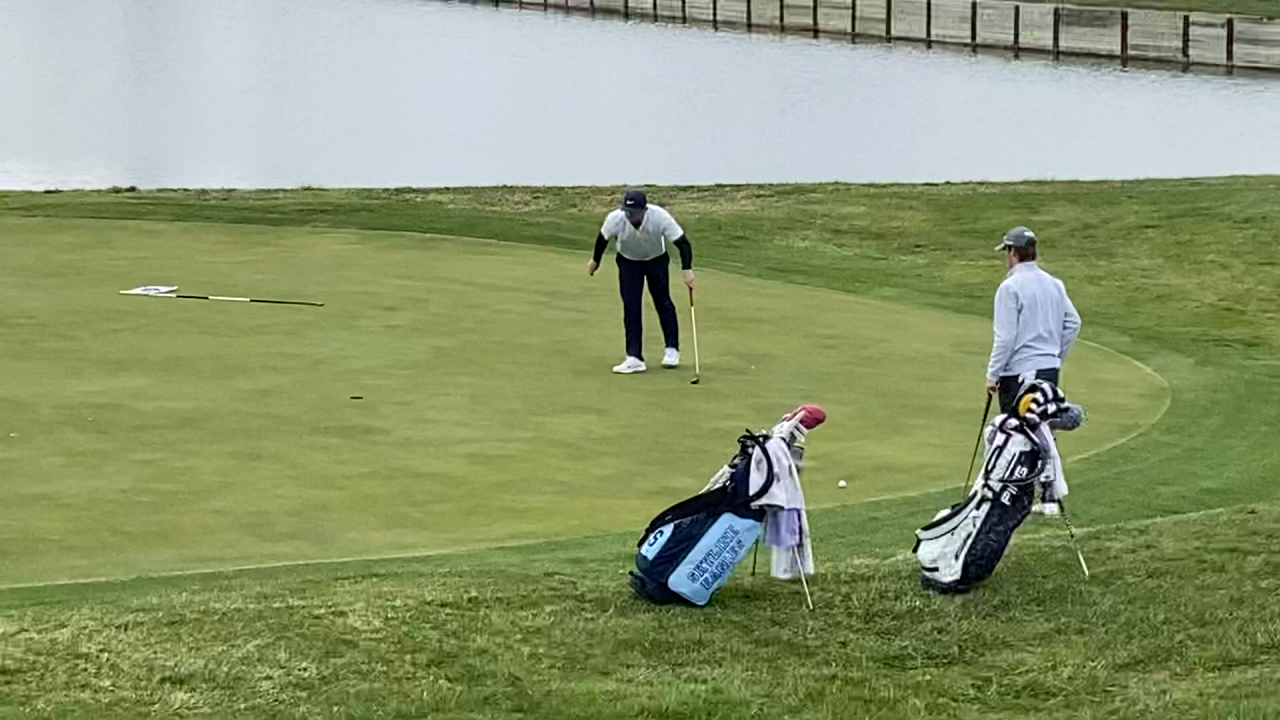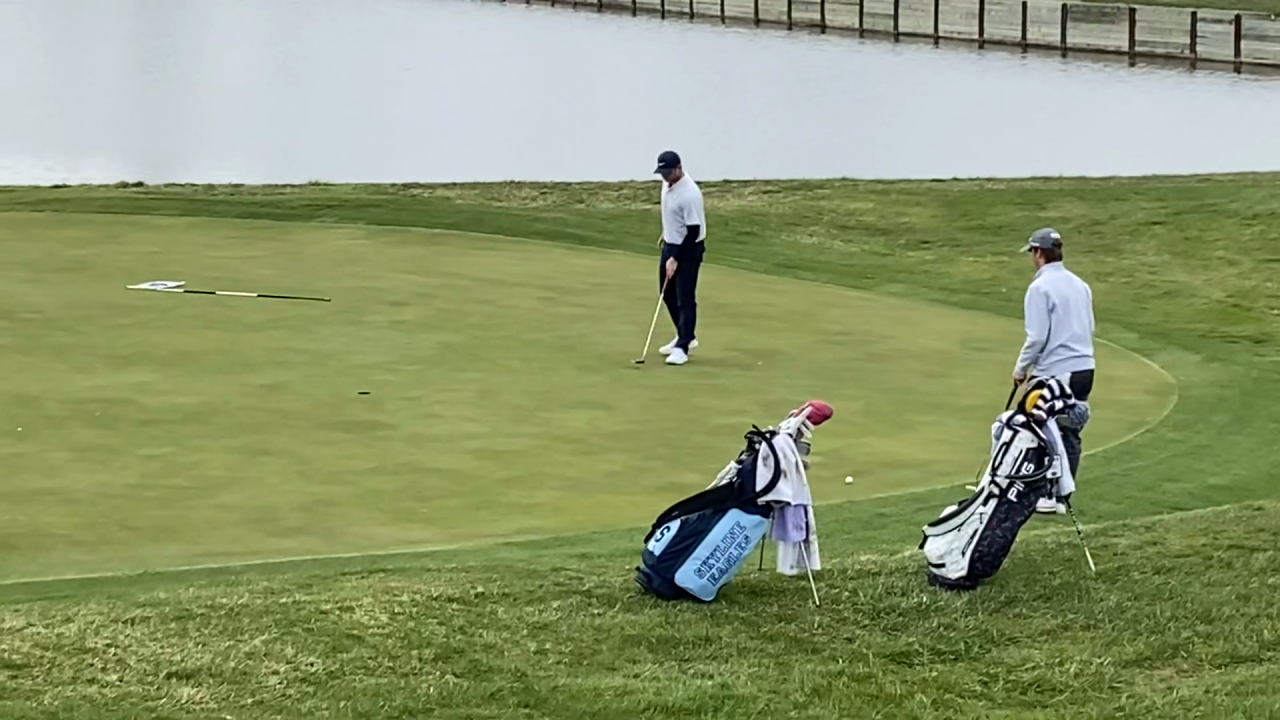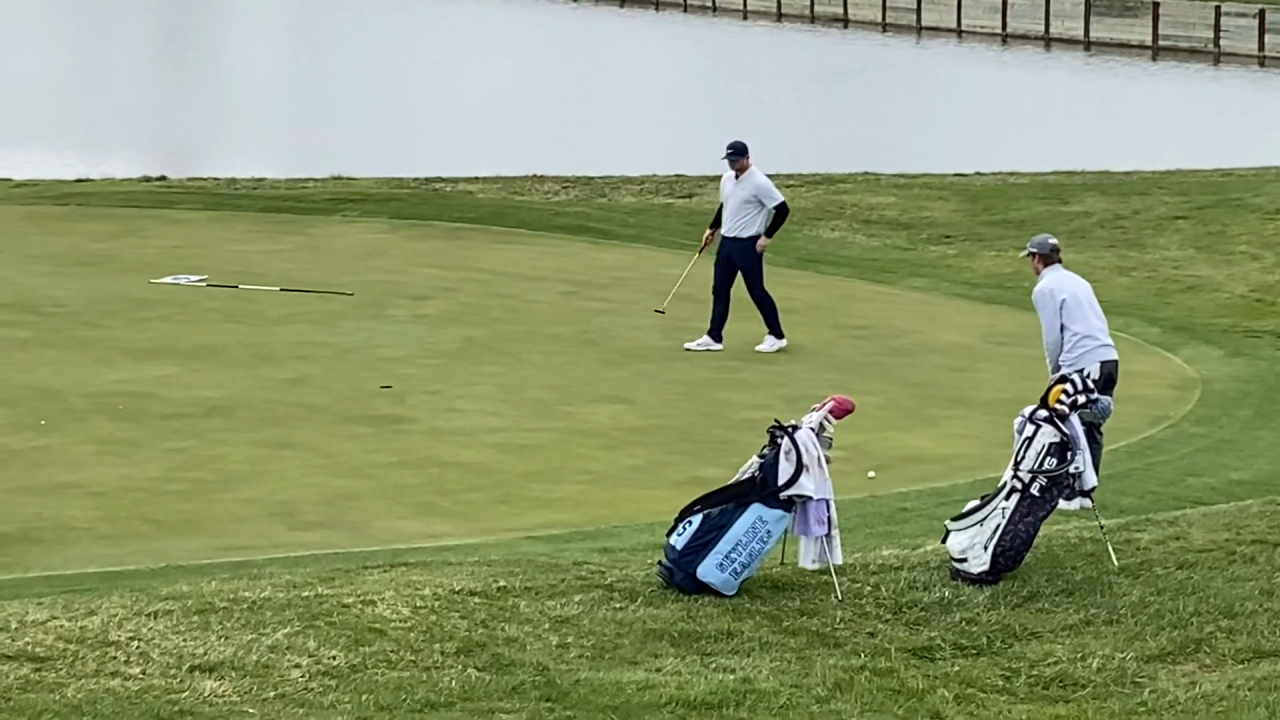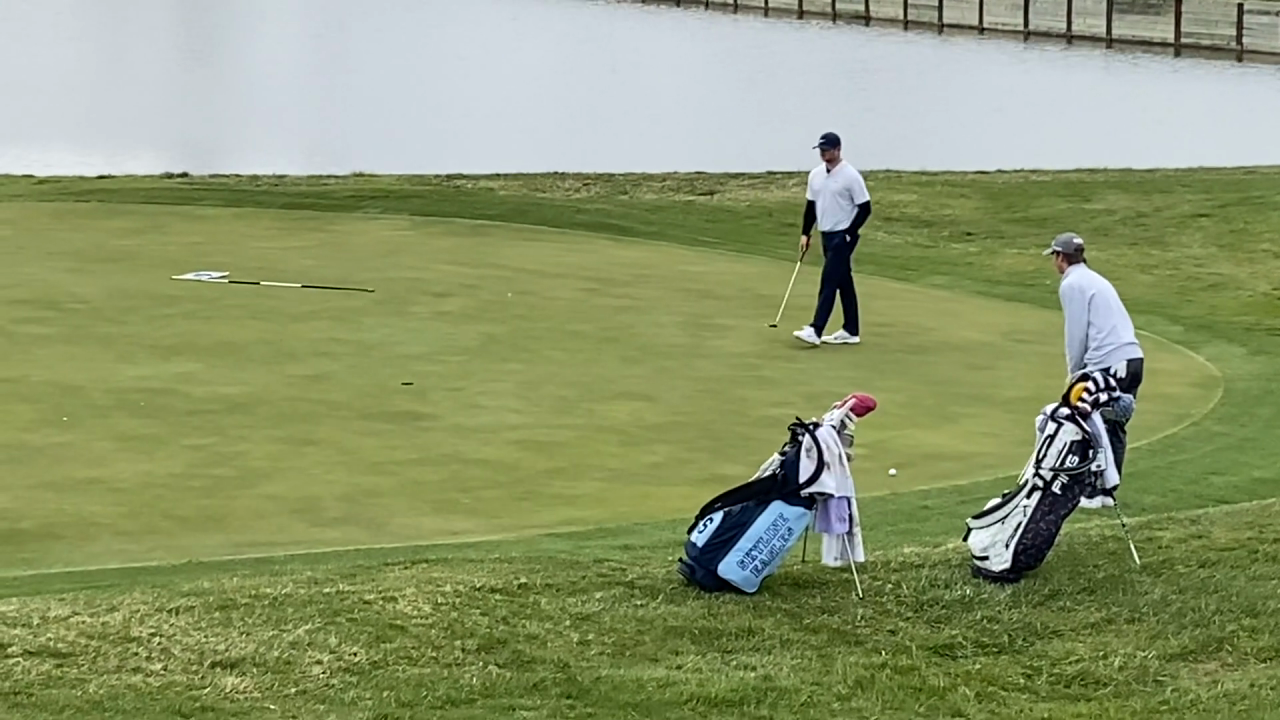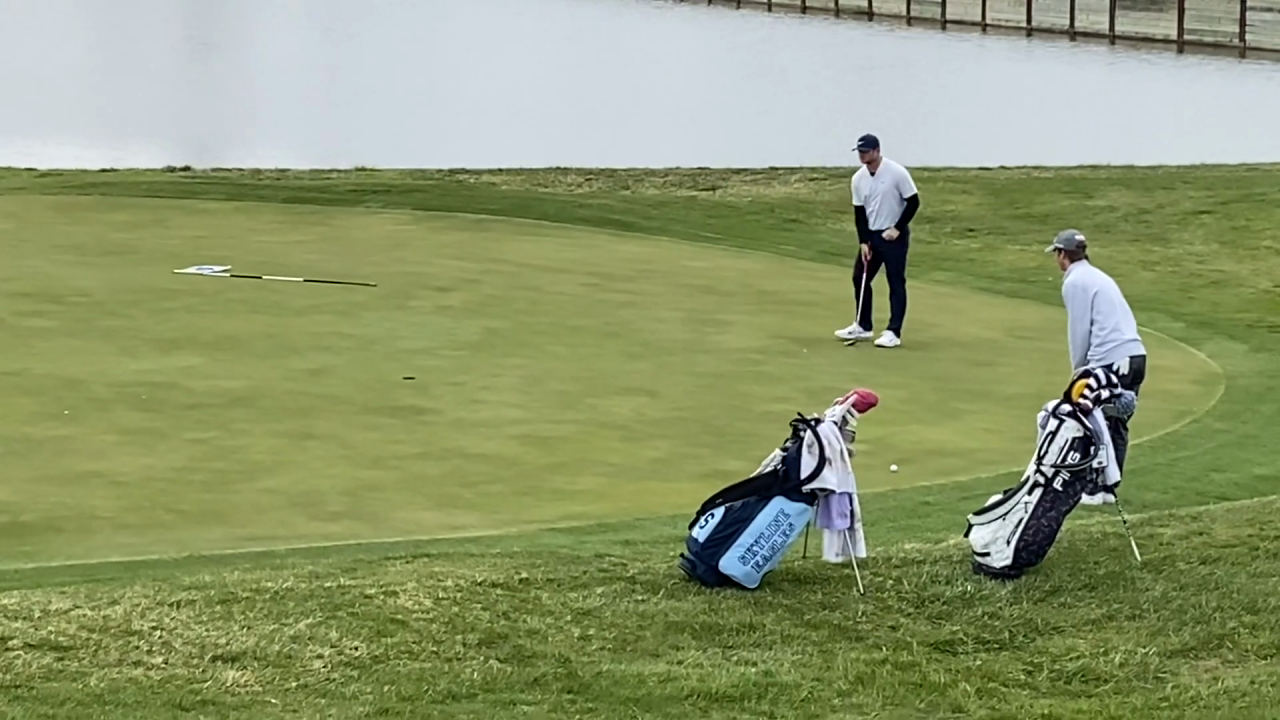
dt=1s
person 1, frame 1
left shoulder: (1010, 286)
right shoulder: (1054, 284)
left elbow: (1005, 338)
right elbow: (1073, 323)
left wrist: (992, 374)
left hip: (1020, 373)
right hip: (1049, 370)
person 1, frame 2
left shoulder: (1040, 287)
right shoulder: (1079, 284)
left elbow: (1037, 336)
right elbow: (1089, 327)
left wrist: (1022, 367)
left hip: (1054, 373)
right hip: (1083, 369)
right knee: (1069, 434)
left ankle: (1047, 496)
right ankle: (1060, 497)
person 1, frame 3
left shoulder: (1044, 288)
right shoulder: (1077, 280)
left elbow: (1053, 337)
left wrist: (1055, 372)
left hip: (1081, 365)
right hip: (1108, 360)
right knee: (1092, 428)
person 1, frame 4
left shoulder: (1071, 284)
right shoulder: (1096, 280)
left elbow: (1077, 334)
left wrist: (1073, 373)
right wrist: (1081, 370)
left hip: (1107, 363)
right hip: (1133, 359)
right knee: (1115, 428)
person 1, frame 5
left shoulder: (1075, 283)
right shoulder: (1099, 276)
left elbow: (1079, 331)
left wrist: (1077, 368)
right wrist: (1084, 368)
left hip: (1110, 361)
right hip: (1135, 356)
right knee: (1116, 425)
left ankle: (1094, 491)
right ankle: (1108, 489)
person 2, frame 1
left shoulder: (660, 217)
right shoulder: (615, 219)
left elbow: (683, 243)
right elbow: (603, 238)
left wrist: (687, 269)
right wrist: (595, 260)
left hip: (656, 261)
right hip: (628, 262)
left knee: (663, 304)
right knee: (631, 308)
left ankle: (672, 349)
right ankle: (634, 358)
person 2, frame 2
left shoulder: (690, 193)
right shoulder: (668, 183)
left elbow: (693, 231)
left wrist: (676, 259)
left hip: (688, 250)
right hip: (671, 246)
left knee: (685, 298)
right knee: (668, 294)
left ankle: (682, 347)
right ankle: (686, 337)
person 2, frame 3
left shoulder: (760, 183)
right shoulder: (726, 179)
left elbow: (783, 209)
left wrist: (767, 236)
right wrist: (712, 228)
left hip: (749, 245)
right hip: (727, 242)
left knee: (756, 290)
right knee: (719, 288)
left ankle: (776, 336)
right ankle: (713, 338)
person 2, frame 4
left shoulder: (850, 176)
right shoulder: (815, 174)
left elbow: (865, 208)
right elbow: (810, 206)
left wrist: (850, 233)
right wrist: (805, 234)
left hip: (842, 237)
right hip: (827, 236)
left knee: (828, 281)
right knee: (843, 281)
left ankle: (816, 329)
right ankle: (850, 331)
person 2, frame 5
left shoulder: (897, 173)
right shoulder: (858, 178)
left elbow: (914, 202)
right elbow: (859, 212)
left wrist: (897, 228)
right wrist: (863, 242)
left hip: (895, 236)
right hip: (872, 236)
left knee: (895, 284)
right knee: (860, 278)
left ankle: (893, 332)
right ankle: (863, 325)
